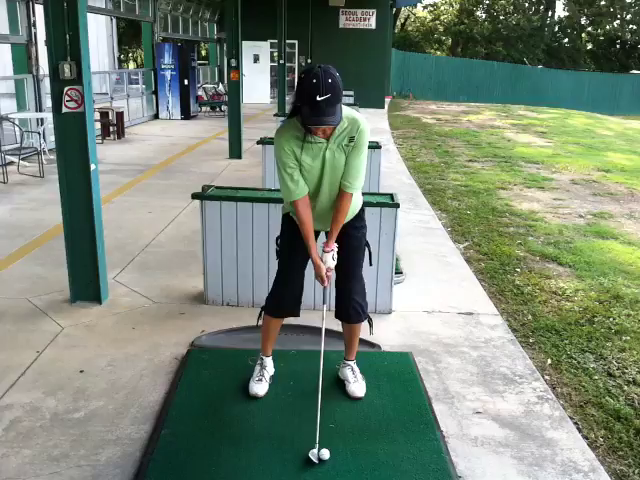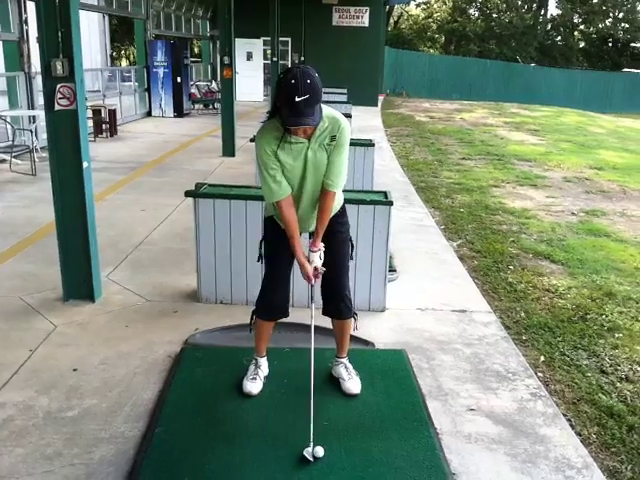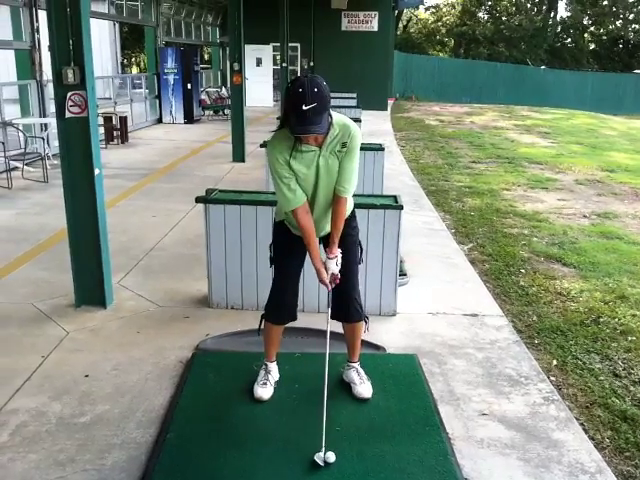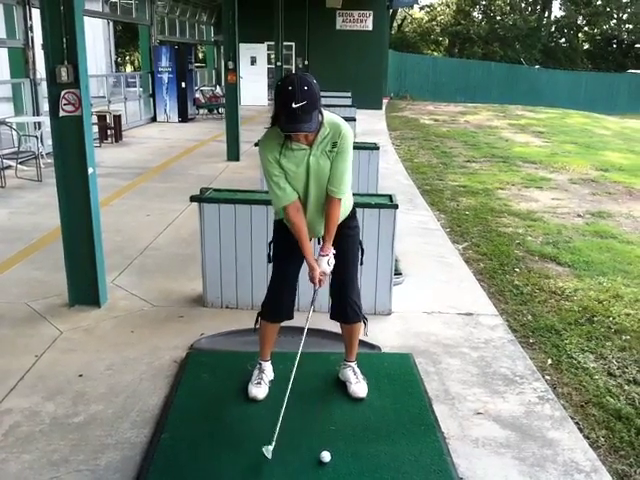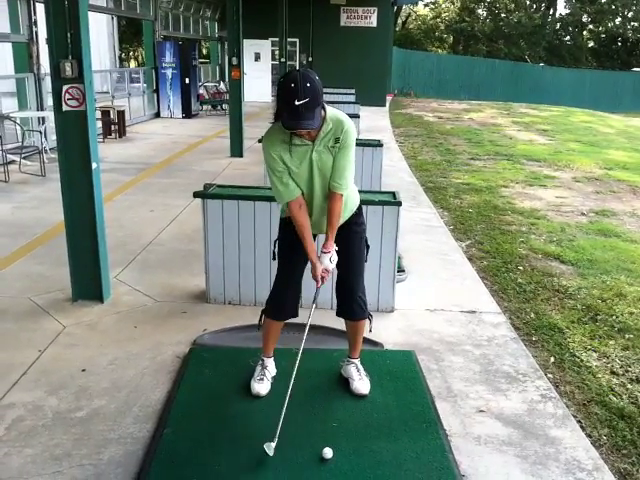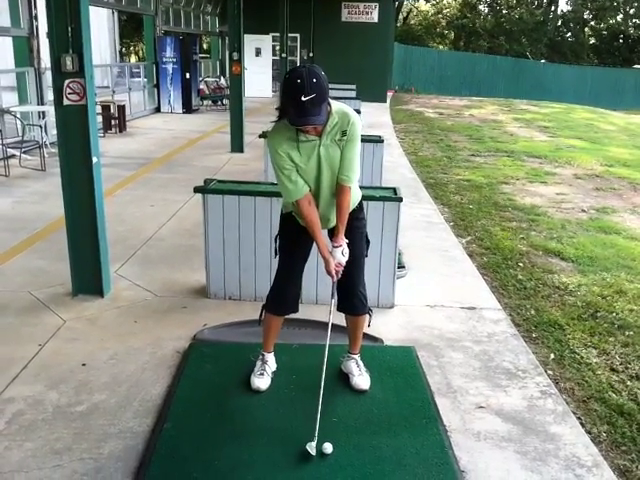
dt=0.5s
person 1, frame 1
left shoulder: (357, 128)
right shoulder: (286, 136)
left elbow: (348, 190)
right elbow: (299, 199)
left wrist: (332, 243)
right wrist: (314, 255)
left hip: (348, 218)
right hip: (299, 218)
left knee: (352, 294)
right knee: (284, 289)
left ankle: (349, 364)
right ankle: (265, 361)
person 1, frame 2
left shoulder: (338, 126)
right shoulder: (267, 138)
left elbow: (330, 189)
right elbow: (282, 200)
left wrist: (317, 243)
right wrist: (299, 255)
left hip: (330, 216)
right hip: (281, 220)
left knee: (339, 291)
right knee: (273, 291)
left ankle: (342, 361)
right ankle: (259, 362)
person 1, frame 3
left shoulder: (348, 133)
right shoulder: (278, 148)
left elbow: (341, 195)
right elbow: (299, 208)
left wrist: (334, 248)
right wrist: (318, 262)
left hip: (340, 220)
right hip: (291, 225)
left knee: (349, 294)
right knee: (281, 295)
left ankle: (353, 366)
right ankle: (269, 366)
person 1, frame 4
left shoulder: (340, 132)
right shoulder: (270, 145)
left elbow: (335, 196)
right elbow: (291, 206)
left wrist: (327, 248)
right wrist: (310, 260)
left hip: (340, 219)
right hip: (291, 224)
left knee: (348, 294)
right knee: (278, 293)
left ankle: (350, 365)
right ankle: (264, 365)
person 1, frame 5
left shoulder: (342, 127)
right shoulder: (273, 142)
left elbow: (338, 192)
right elbow: (295, 203)
left wrist: (329, 245)
right wrist: (313, 258)
left hip: (345, 216)
right hip: (297, 220)
left knee: (353, 292)
right knee: (283, 291)
left ankle: (353, 362)
right ankle: (266, 362)
person 1, frame 6
left shoulder: (348, 121)
right shoulder: (279, 139)
left elbow: (345, 183)
right elbow: (303, 200)
left wrist: (340, 237)
right wrist: (324, 252)
left hip: (347, 210)
right hip: (299, 216)
left knee: (354, 287)
right knee: (284, 287)
left ankle: (353, 357)
right ankle: (267, 357)
